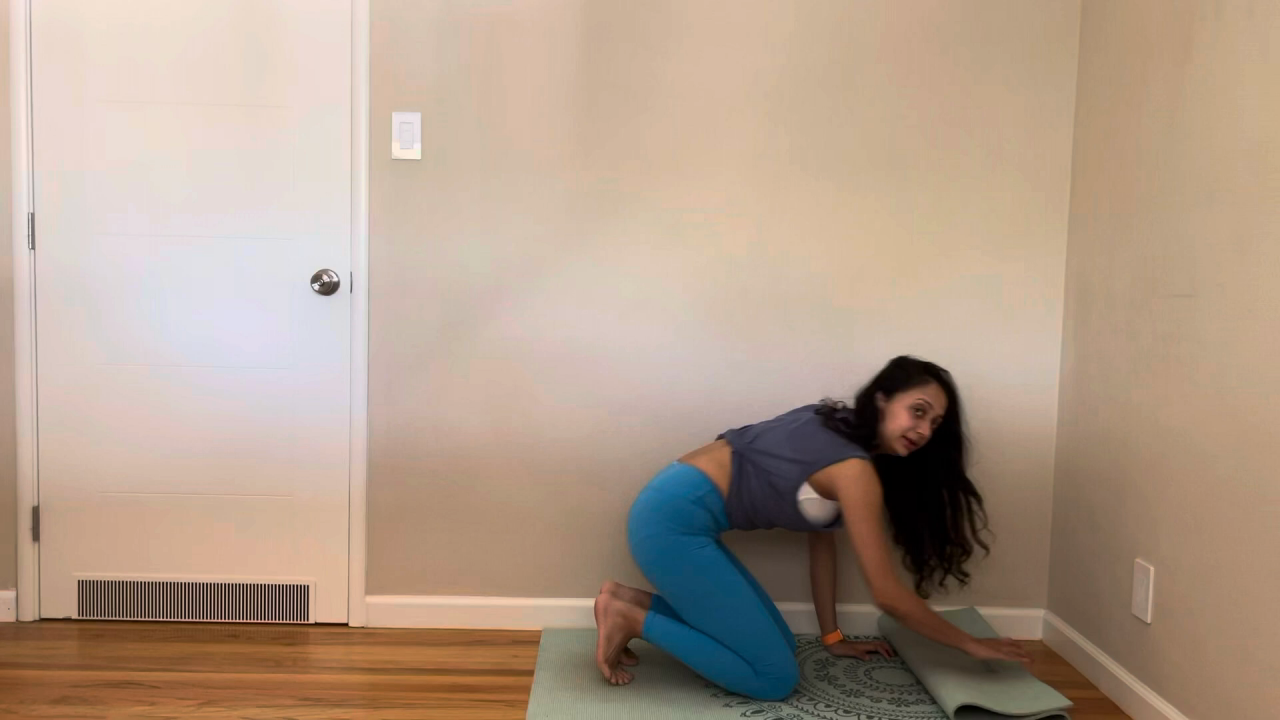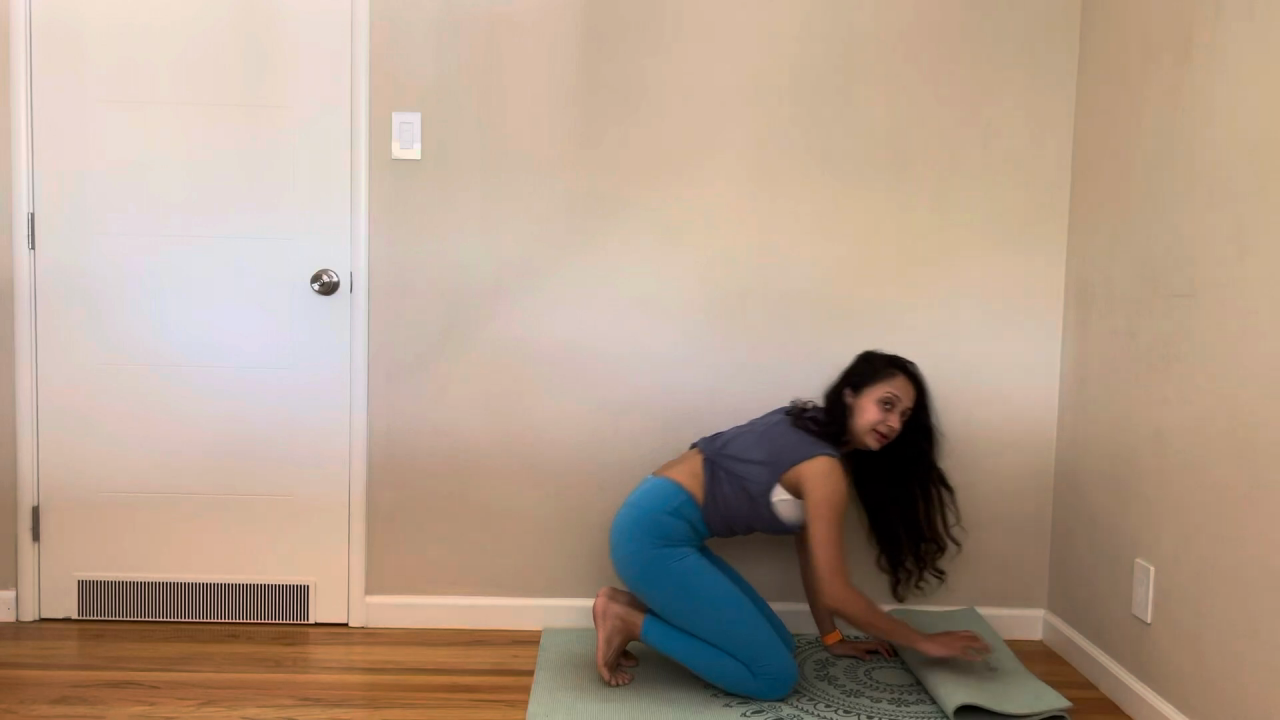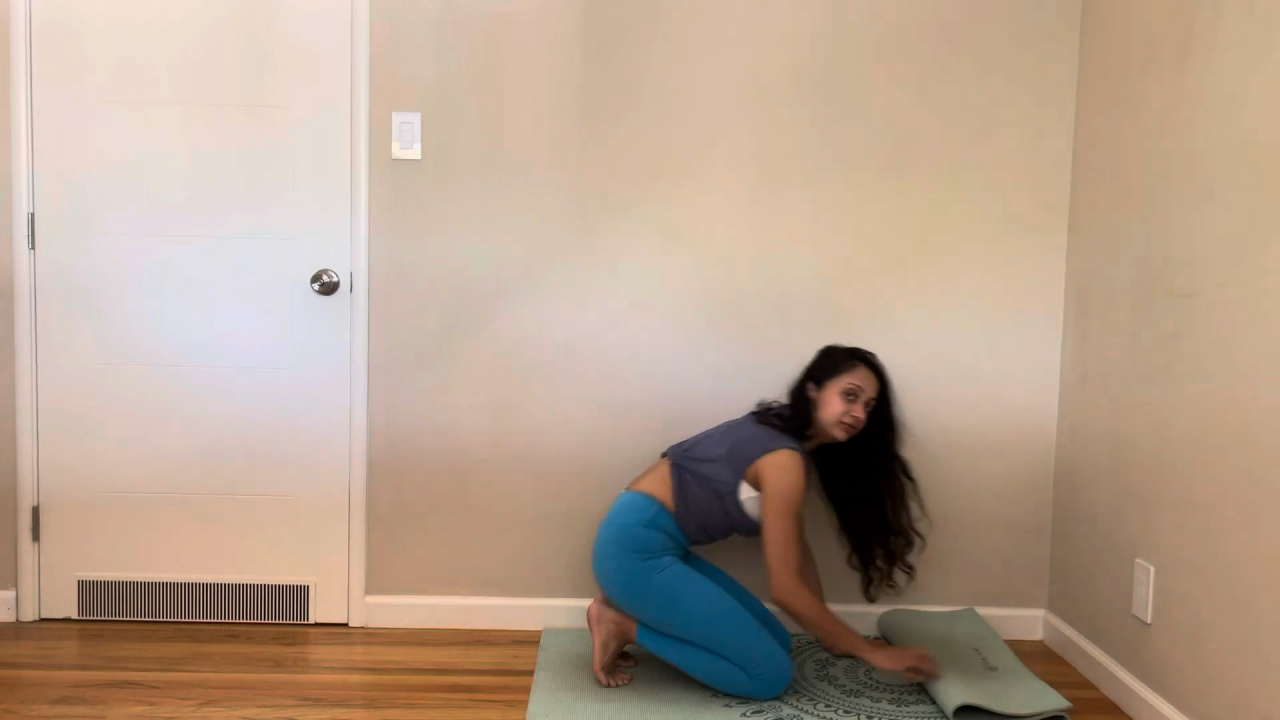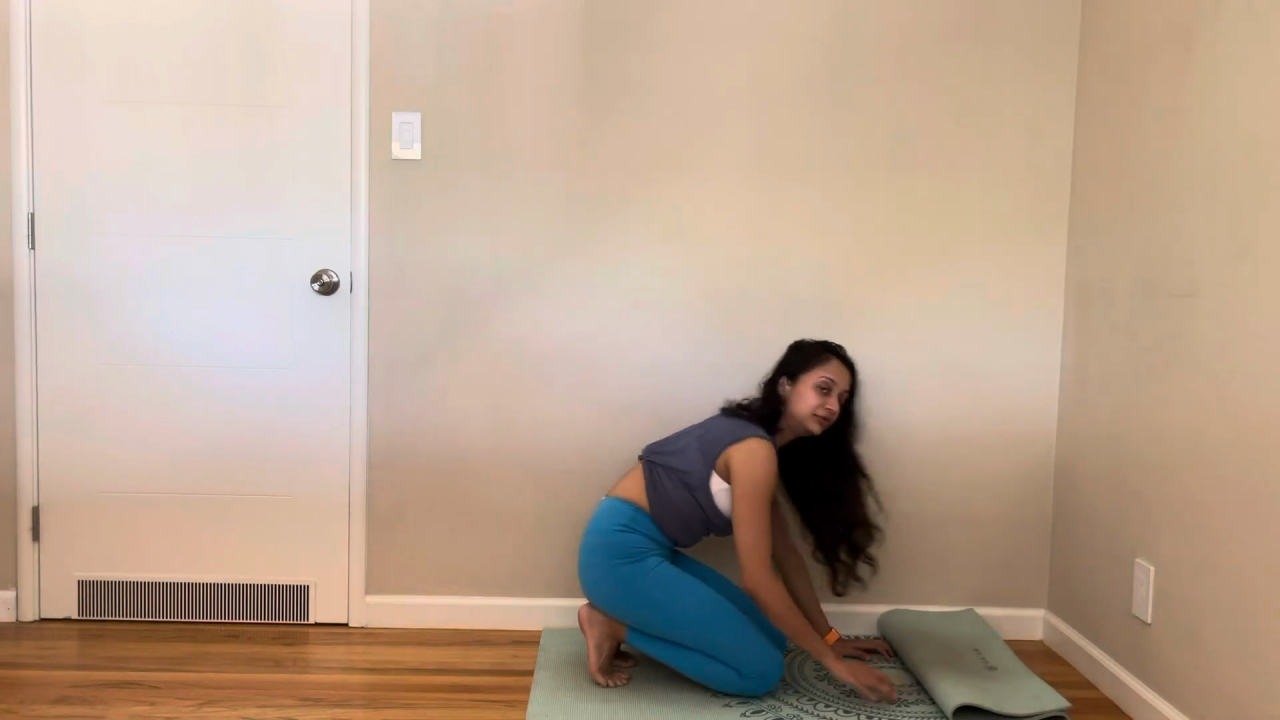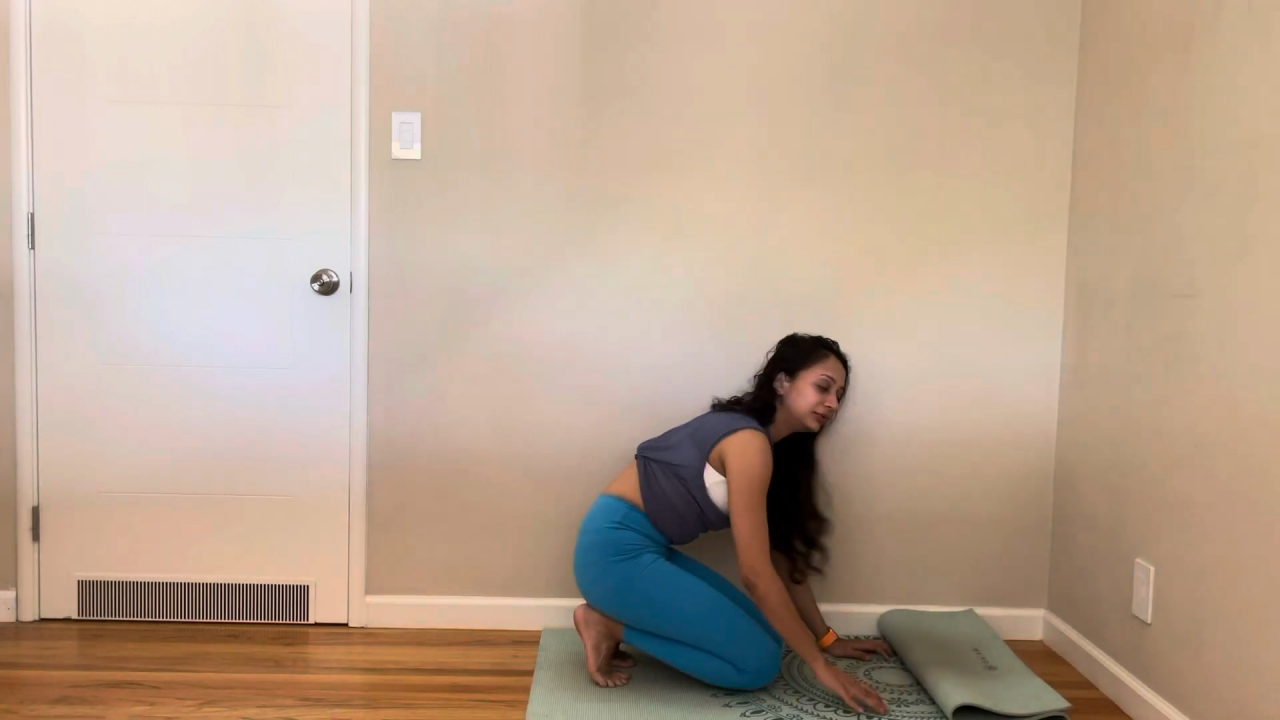
dt=0.1s
person 1, frame 1
left shoulder: (833, 427)
right shoulder: (854, 469)
left elbow: (822, 543)
right elbow: (888, 592)
left wrist: (831, 635)
right wrist: (967, 642)
left hip: (678, 515)
right hip: (673, 521)
left knee: (775, 643)
right knee: (775, 678)
left ankle: (636, 599)
right ankle: (631, 619)
person 1, frame 2
left shoulder: (807, 427)
right shoulder: (823, 467)
left elbow: (808, 544)
right elbow: (837, 594)
left wrist: (831, 636)
right wrist: (920, 641)
left hip: (663, 528)
right hip: (654, 535)
left knee: (774, 643)
right knee: (775, 677)
left ankle: (628, 603)
right ankle: (628, 622)
person 1, frame 3
left shoulder: (778, 435)
right shoulder: (784, 459)
left elbow: (797, 553)
right elbow: (787, 588)
left wrist: (838, 638)
right wrist: (865, 650)
left hip: (660, 546)
right hip: (637, 550)
left knee: (776, 642)
right knee: (771, 675)
left ankle: (634, 611)
right ankle: (627, 627)
person 1, frame 4
left shoulder: (754, 433)
right shoulder: (755, 450)
left elbow: (782, 549)
right elbow: (757, 579)
left wrist: (828, 636)
right wrist: (830, 659)
left hip: (645, 549)
right hip: (622, 555)
left knee: (773, 640)
right knee: (762, 671)
left ankle: (621, 613)
right ankle: (616, 629)
person 1, frame 5
left shoulder: (748, 431)
right shoulder: (749, 443)
left elbow: (781, 552)
right elbow: (755, 571)
left wrist: (825, 638)
right wrist: (820, 665)
left hip: (643, 547)
right hip: (618, 552)
left knee: (770, 636)
right knee: (759, 664)
left ankle: (618, 615)
right ankle: (613, 627)
